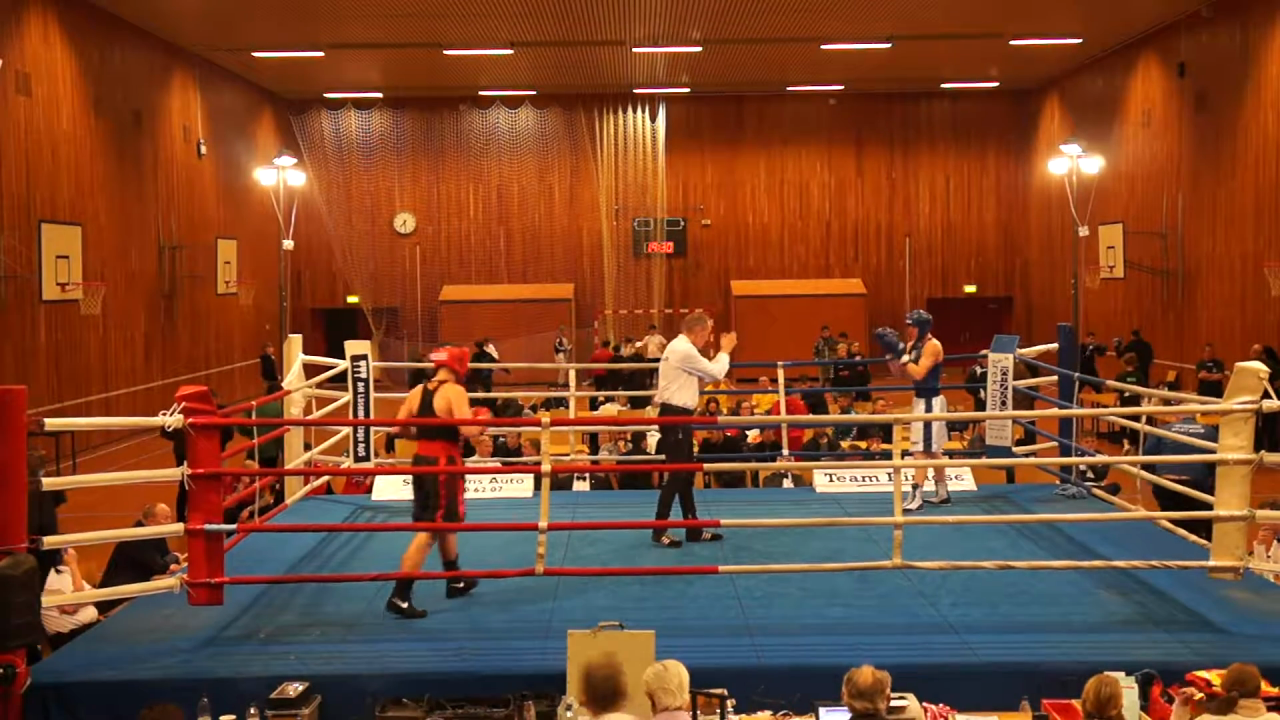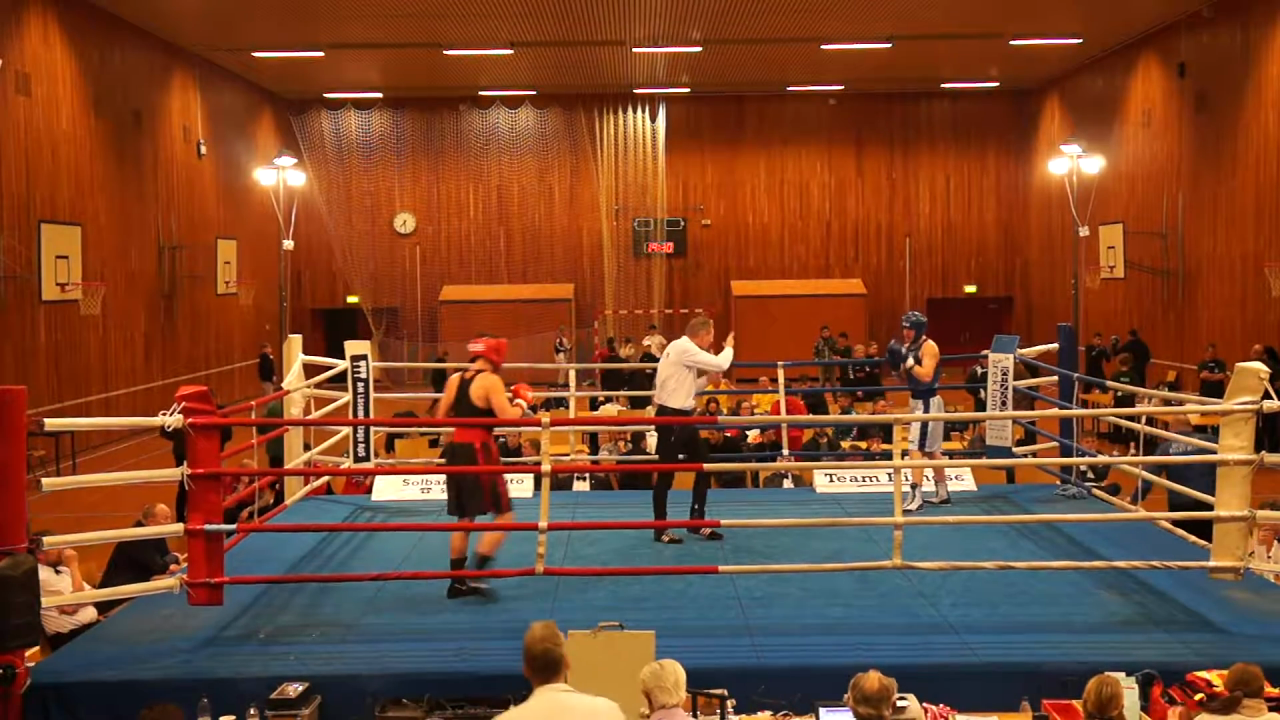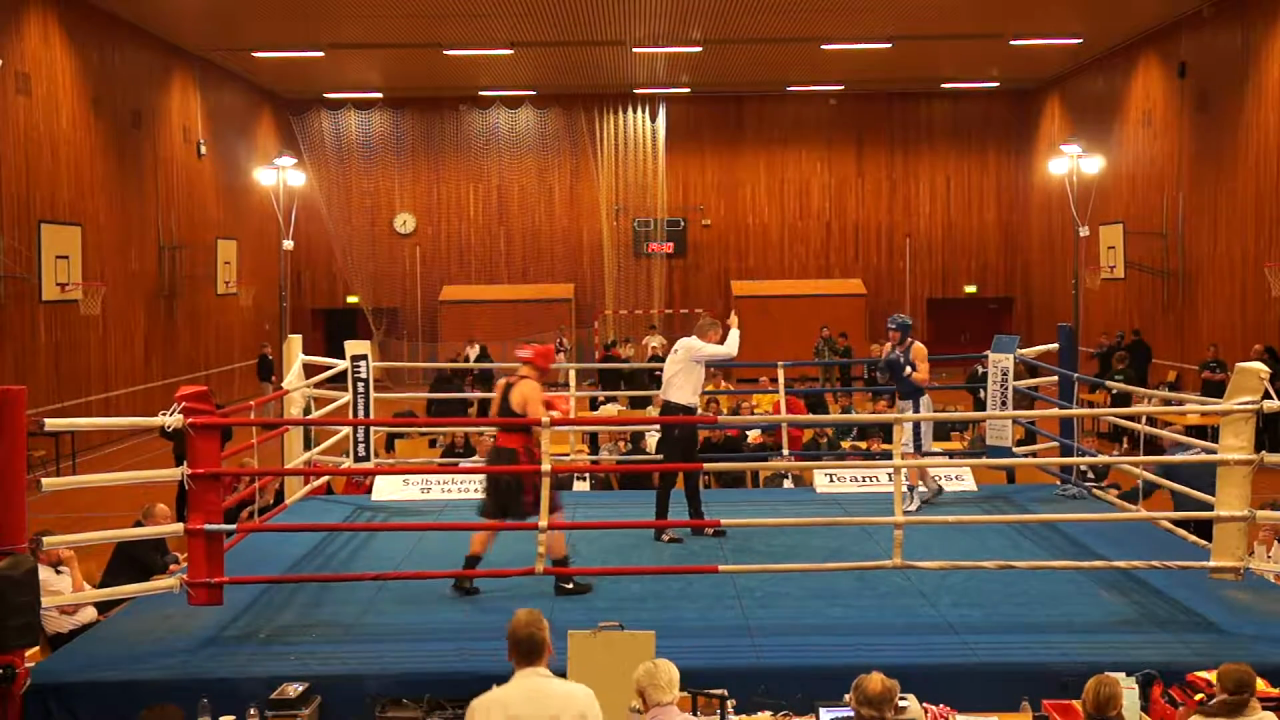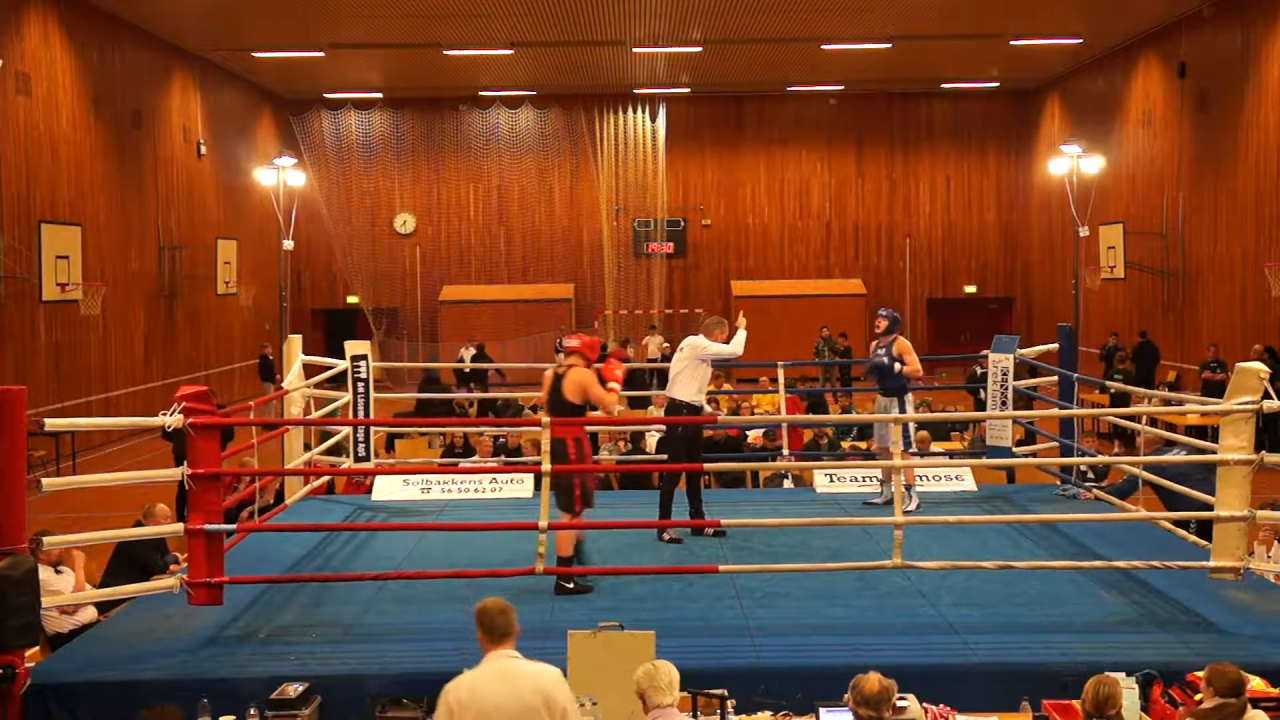
dt=0.3s
person 1, frame 1
left shoulder: (417, 392)
right shoulder: (454, 391)
left elbow: (399, 428)
right elbow: (469, 431)
right wrist: (482, 420)
left hip: (422, 460)
right hip: (444, 463)
left knee: (446, 523)
right knee: (429, 530)
left ankle: (455, 580)
right ankle: (400, 597)
person 1, frame 2
left shoulder: (455, 380)
right shoulder: (491, 381)
left elbow: (441, 417)
right elbow: (508, 417)
right wrist: (522, 401)
left hip: (455, 448)
right hip: (479, 449)
left knee: (464, 518)
right knee: (503, 515)
left ankle: (458, 581)
right ankle: (477, 574)
person 1, frame 3
left shoulder: (503, 384)
right shoulder: (531, 388)
left hip: (499, 451)
right hip: (521, 454)
left knee: (495, 519)
right knee: (553, 515)
left ankle: (465, 577)
right ankle: (563, 581)
person 1, frame 4
left shoulder: (549, 375)
right shoulder: (584, 375)
right elbow: (610, 407)
right wrist: (614, 381)
left hip: (554, 441)
right hip: (573, 443)
left knee: (571, 506)
right knee: (573, 513)
left ankle: (575, 557)
right ankle: (564, 580)
person 2, frame 1
left shoulder: (680, 348)
right shoulder: (684, 351)
left elbow: (704, 374)
right elbow: (716, 374)
left wrist: (721, 352)
right wrist: (726, 352)
left hip: (679, 415)
right hip: (674, 416)
left knee: (686, 474)
right knee: (677, 474)
left ankle: (693, 529)
right ankle: (660, 529)
person 2, frame 2
left shoulder: (683, 350)
right shoulder: (683, 348)
right elbow: (720, 364)
left wrist: (707, 378)
right wrist: (729, 347)
left hip: (681, 416)
right hip: (670, 417)
left knee: (702, 464)
right knee: (666, 474)
left ankle: (697, 520)
right ankle: (660, 529)
person 2, frame 3
left shoulder: (691, 350)
right shoulder: (690, 347)
right elbow: (730, 351)
left wrist: (699, 412)
right wrist: (734, 328)
left hip: (685, 414)
right hip: (675, 414)
left knee: (692, 469)
right knee: (670, 471)
left ankle: (698, 522)
right ankle: (661, 528)
person 2, frame 4
left shoulder: (699, 349)
right shoulder: (695, 345)
right elbow: (735, 350)
right wrist: (742, 328)
left hip: (691, 412)
right hip: (680, 412)
left knee: (694, 469)
right knee: (674, 469)
left ankle: (698, 522)
right ankle: (664, 527)
person 3, frame 1
left shoulder: (933, 346)
right shoulder: (912, 345)
left elbow: (918, 374)
right elbow: (899, 373)
left wrist: (901, 354)
right wrist: (890, 352)
left hip: (930, 401)
right hip: (920, 399)
left knee: (920, 449)
right knee: (932, 449)
left ankle: (916, 497)
right ankle: (942, 493)
person 3, frame 2
left shoulder: (929, 347)
right shoulder: (907, 347)
left elbow: (926, 376)
right elbow: (906, 379)
left wrist: (906, 360)
right wrist: (895, 365)
left hip: (927, 402)
right hip: (916, 400)
left knee: (916, 448)
right knee: (931, 449)
left ankle: (916, 497)
right ankle: (942, 494)
person 3, frame 3
left shoulder: (917, 349)
right shoulder: (888, 349)
left elbow: (924, 381)
right elbow: (885, 378)
left wrist: (905, 368)
right wrist: (884, 371)
left hip: (916, 402)
right hip: (901, 401)
left knee: (909, 450)
right knee: (910, 450)
left ankle: (913, 497)
right ankle: (932, 486)
person 3, frame 4
left shoulder: (901, 344)
right shoulder: (874, 345)
left elbow: (918, 371)
left wrist: (893, 366)
right wrist: (873, 372)
left hip: (900, 400)
right hip: (883, 399)
left knee: (901, 449)
right knee: (881, 448)
left ankle: (912, 496)
right ankle: (886, 493)
